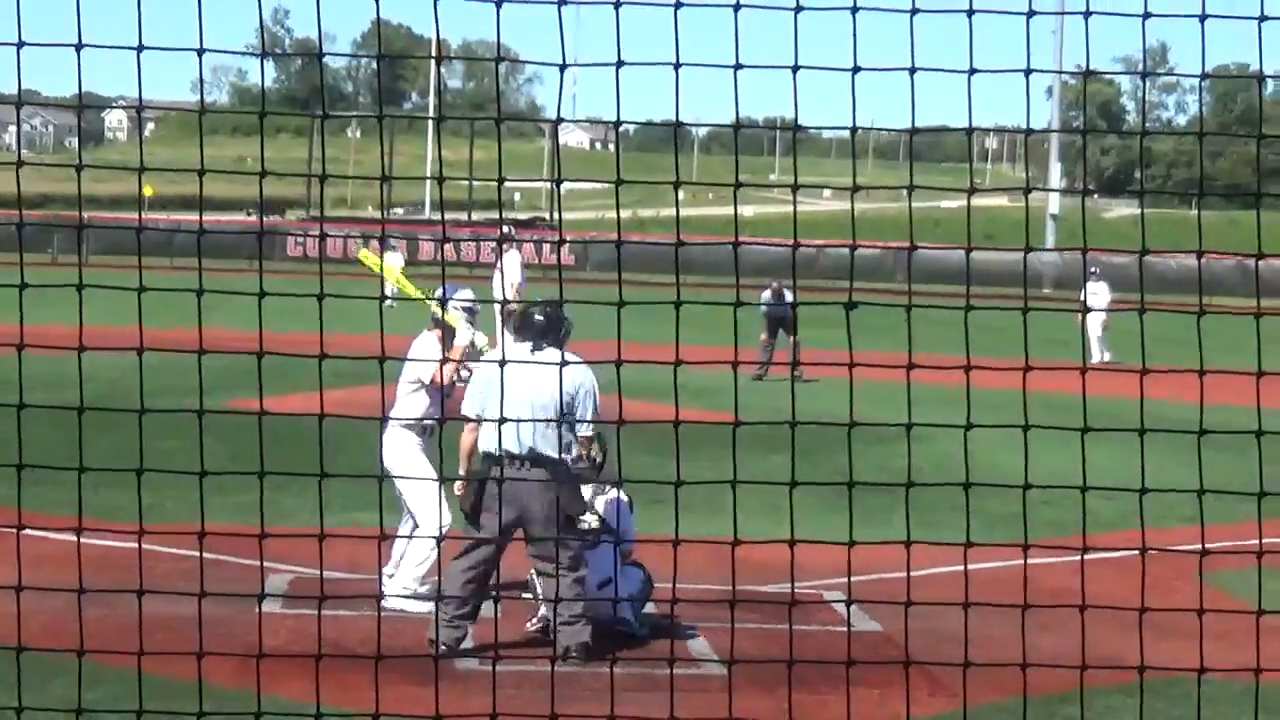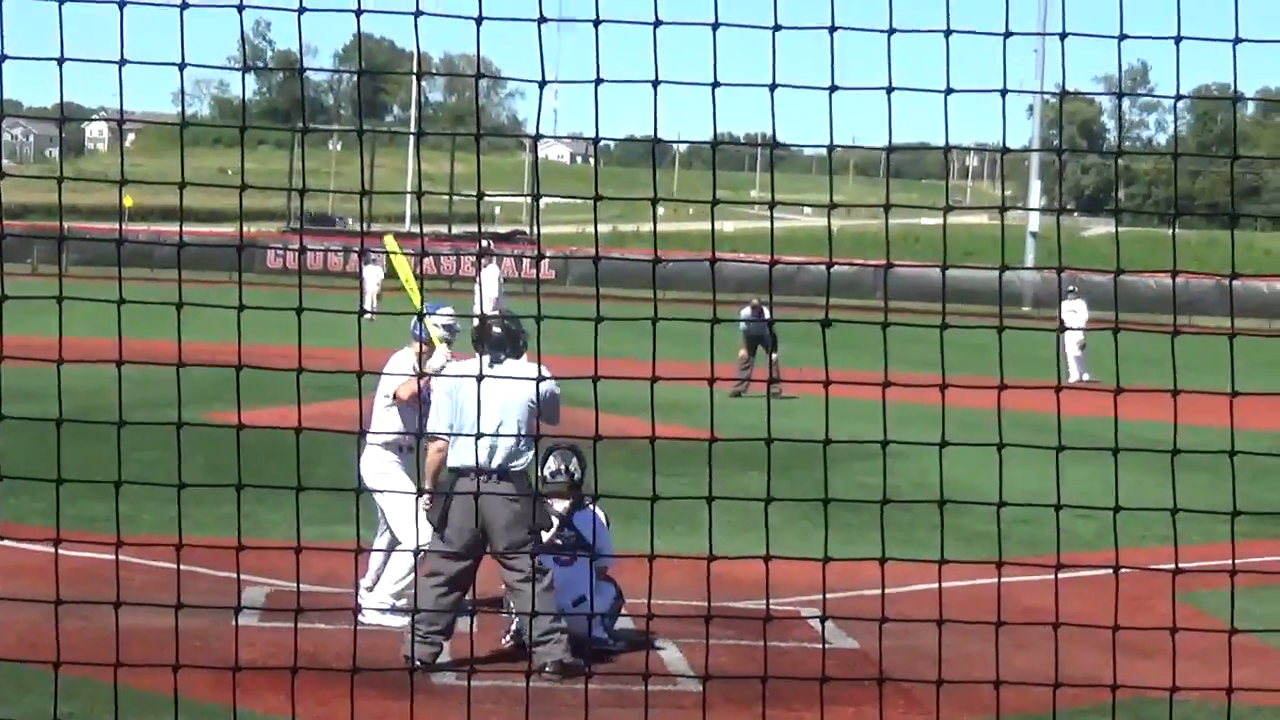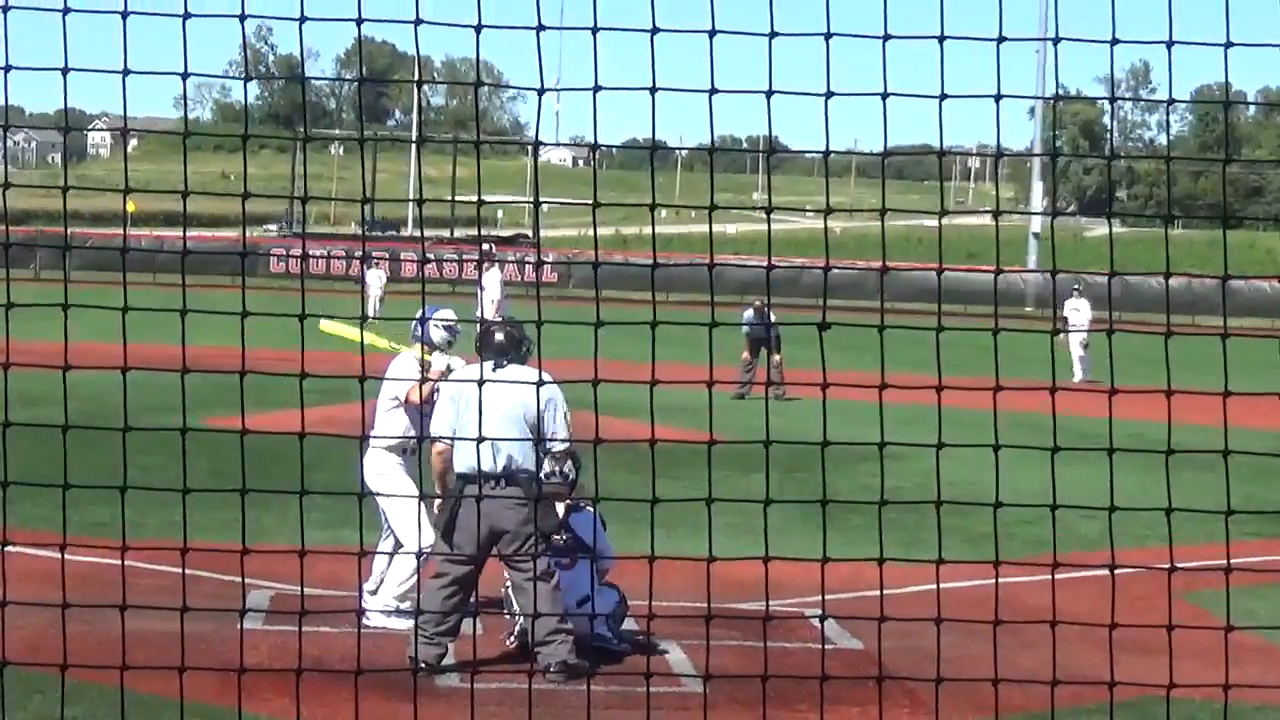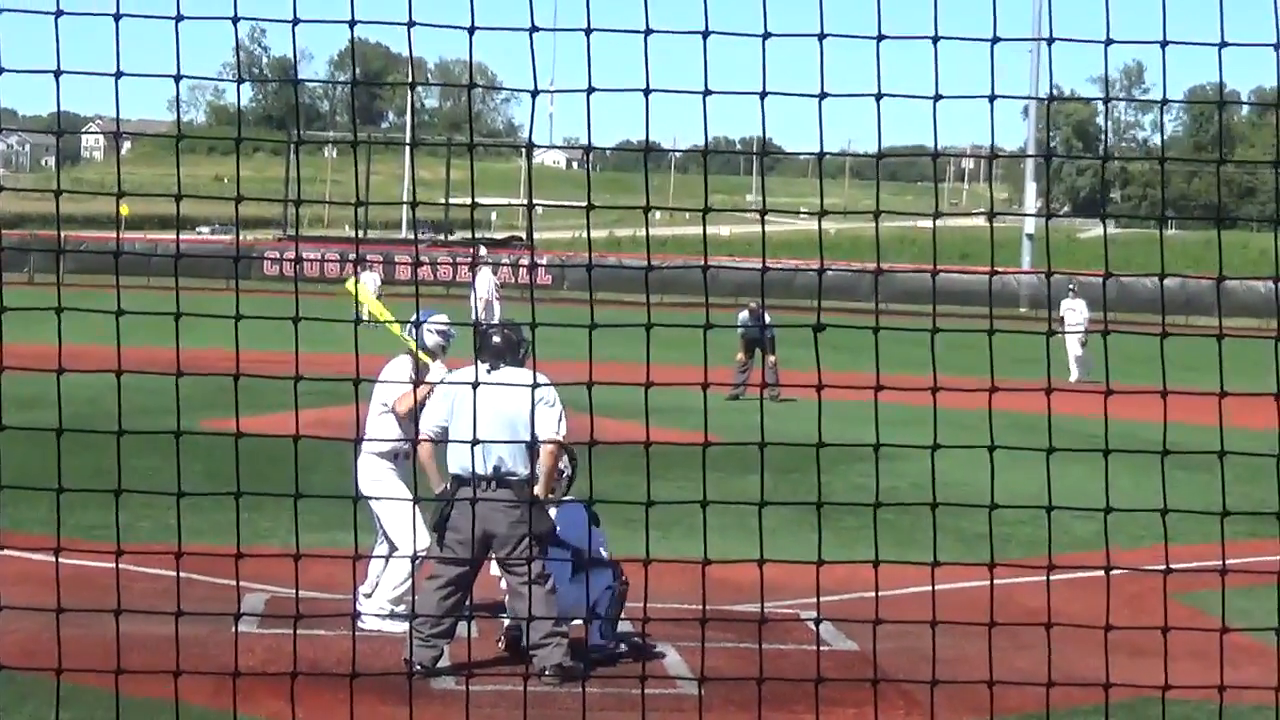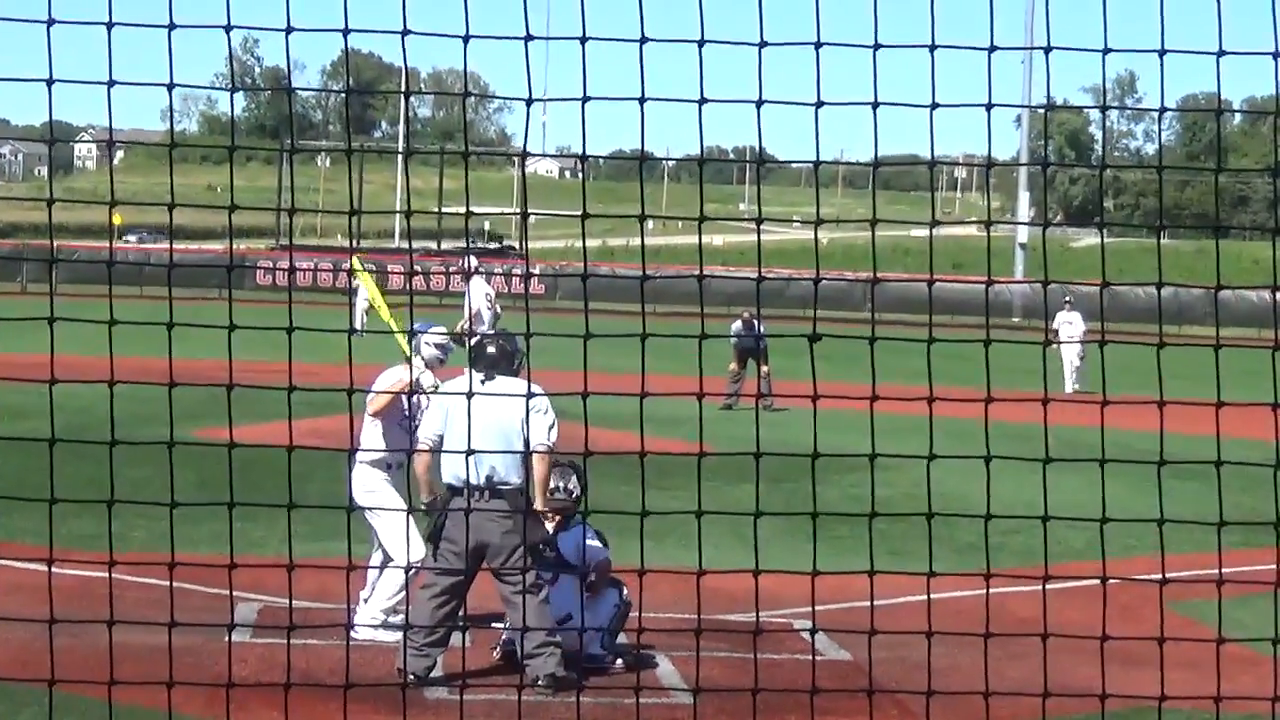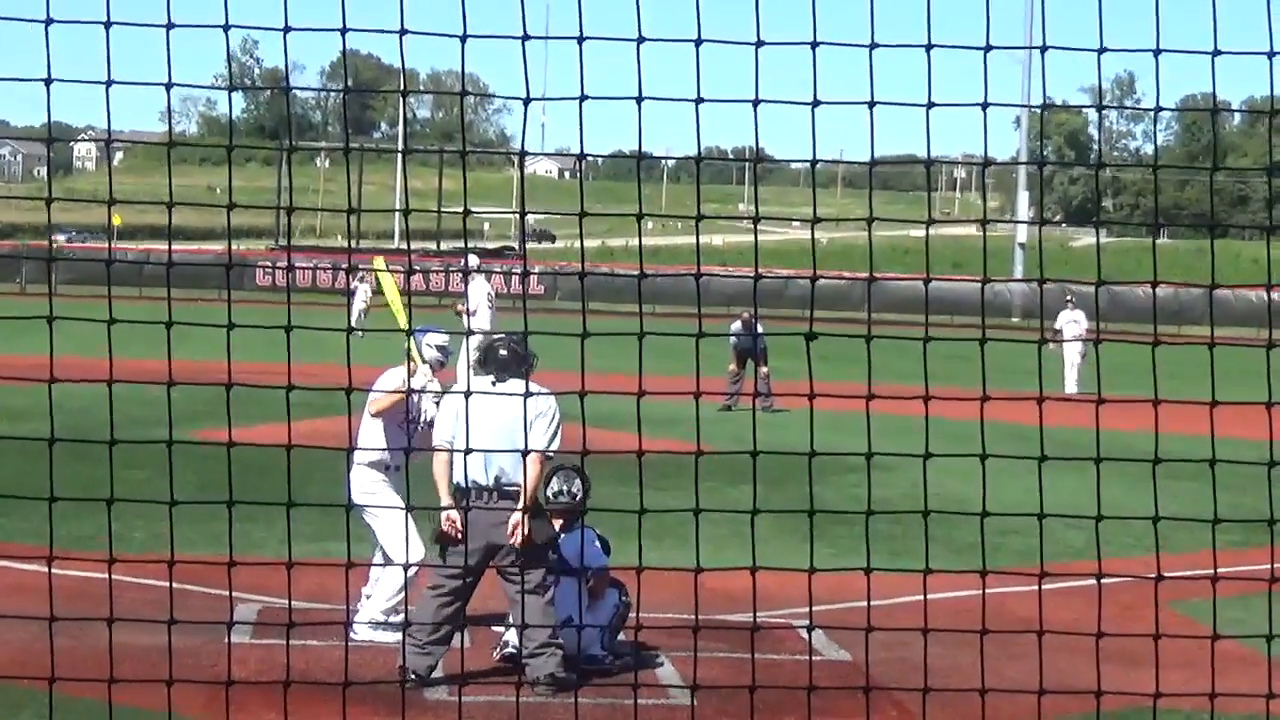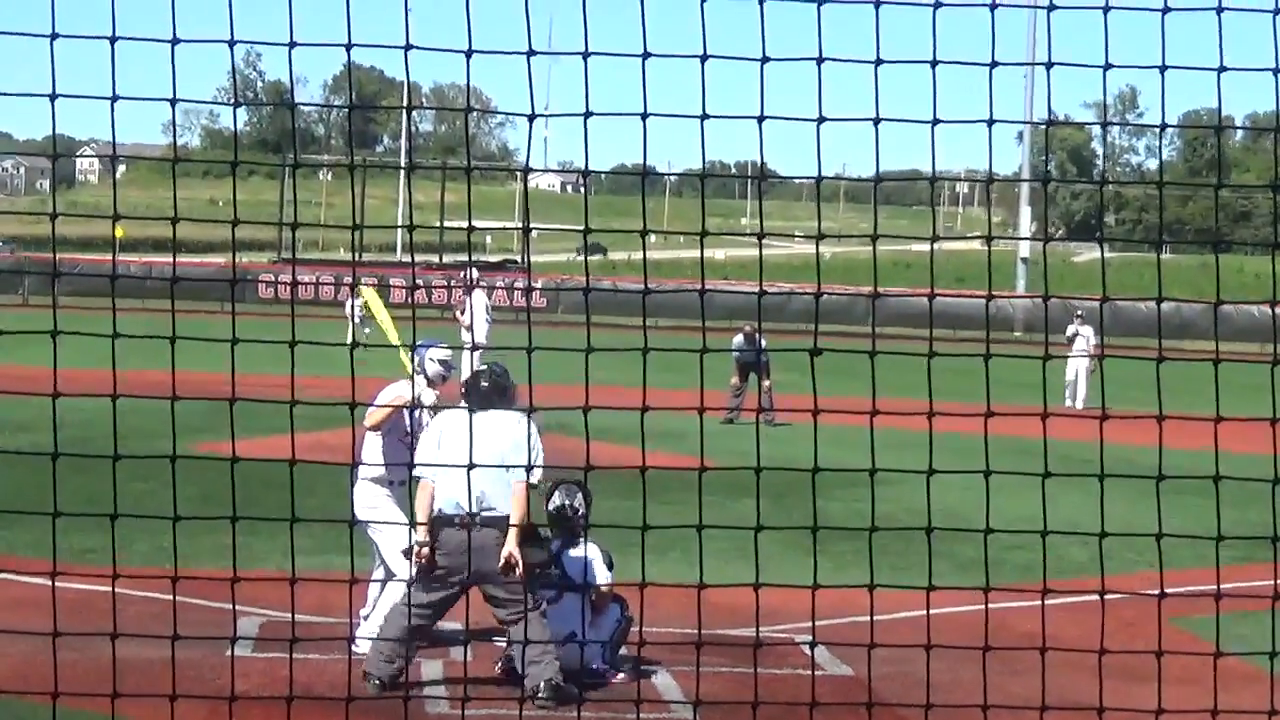
dt=0.5s
person 1, frame 1
left shoulder: (492, 360)
right shoulder: (578, 370)
left elbow: (471, 426)
right elbow: (586, 444)
left wrist: (464, 473)
right wrist: (574, 470)
left hip: (495, 474)
right hip: (547, 477)
left knee: (473, 559)
right knee: (564, 562)
left ankle: (446, 636)
right ankle: (574, 640)
person 1, frame 2
left shoulder: (453, 375)
right shoulder: (536, 377)
left elbow: (438, 444)
right elbow: (551, 417)
left wrist: (430, 488)
left hip: (461, 488)
right hip: (511, 491)
left knee: (443, 574)
right knee: (529, 576)
left ankle: (421, 650)
right ankle: (552, 655)
person 1, frame 3
left shoulder: (459, 380)
right shoulder: (541, 384)
left elbow: (440, 448)
right elbow: (562, 454)
left wrist: (441, 491)
right wrist: (556, 483)
left hip: (470, 494)
right hip: (521, 496)
left knee: (449, 577)
right knee: (537, 579)
left ankle: (425, 653)
right ankle: (557, 657)
person 1, frame 4
left shoulder: (454, 381)
right shoulder: (536, 385)
left elbow: (425, 440)
right elbow: (551, 446)
left wrist: (439, 486)
right wrist: (542, 490)
left hip: (464, 497)
right hip: (514, 499)
left knee: (444, 580)
right knee: (532, 581)
left ankle: (421, 656)
right ankle: (552, 661)
person 1, frame 5
left shoulder: (449, 390)
right shoulder: (531, 395)
left elbow: (424, 449)
right elbow: (541, 451)
left wrist: (429, 498)
right wrist: (539, 503)
left hip: (457, 506)
right hip: (507, 508)
left knee: (437, 588)
right knee: (525, 590)
left ankle: (414, 666)
right ankle: (546, 670)
person 1, frame 6
left shoulder: (459, 393)
right shoulder: (540, 398)
left elbow: (441, 451)
right elbow: (536, 457)
left wrist: (447, 505)
right wrist: (522, 509)
left hip: (467, 507)
right hip: (514, 508)
left knee: (444, 590)
right knee: (532, 591)
left ankle: (415, 666)
right ankle: (545, 670)
person 1, frame 7
left shoulder: (442, 421)
right shoulder: (520, 424)
left elbow: (425, 481)
right elbow: (520, 484)
left wrist: (422, 534)
right wrist: (513, 538)
left hip: (448, 533)
right hip: (495, 535)
left knee: (417, 605)
right knee: (524, 611)
left ankle: (379, 671)
right ankle: (545, 682)
person 2, frame 1
left shoulder: (446, 345)
right shoulder: (426, 346)
right elbow: (444, 380)
right wrist: (460, 347)
left hip: (411, 442)
right hip: (404, 442)
left knee: (417, 516)
right knee: (436, 520)
left ankle: (393, 578)
right ankle: (399, 591)
person 2, frame 2
left shoulder: (424, 363)
right shoulder: (403, 361)
right elbow: (403, 394)
left wrist: (445, 372)
right wrist: (431, 369)
left hip: (396, 459)
right hip: (384, 460)
left knee: (392, 530)
right knee: (417, 536)
left ankle: (371, 591)
right ankle: (377, 606)
person 2, frame 3
left shoulder: (423, 365)
right shoulder: (406, 364)
right elbow: (417, 398)
right wrist: (436, 372)
left hip: (395, 462)
right hip: (386, 462)
left knee: (396, 534)
right knee: (419, 539)
left ankle: (374, 595)
right ankle: (382, 608)
person 2, frame 4
left shoulder: (418, 371)
right shoulder: (400, 369)
right elbow: (403, 408)
right wrist: (431, 381)
left hip: (387, 467)
right hip: (380, 468)
left knee: (392, 538)
right knee: (416, 543)
left ankle: (369, 598)
right ankle: (376, 612)
person 2, frame 5
left shoulder: (419, 386)
right shoulder: (394, 377)
right elbow: (373, 408)
left wrist: (432, 393)
right wrist: (408, 379)
left hip: (389, 477)
right hip: (374, 478)
left knee: (389, 547)
right knee: (411, 553)
left ankle: (370, 607)
right ankle: (368, 621)
person 2, frame 6
left shoulder: (422, 389)
right shoulder: (395, 378)
right elbow: (374, 409)
left wrist: (436, 402)
right wrist: (412, 386)
left hip: (389, 478)
right hip: (371, 479)
left knee: (391, 546)
right knee: (410, 553)
left ankle: (372, 605)
right ankle: (367, 622)
person 2, frame 7
left shoulder: (423, 403)
right shoulder: (397, 392)
right elbow: (370, 422)
left wrist: (432, 412)
right wrist: (407, 397)
left hip: (395, 493)
right hip: (375, 494)
left knee: (391, 563)
right knee: (411, 568)
left ankle: (371, 621)
right ankle: (369, 636)
person 3, frame 1
right shoulder: (616, 495)
right elbow: (627, 550)
right hip: (607, 596)
right knee: (638, 574)
left ankle: (547, 614)
right ankle: (625, 617)
person 3, frame 2
right shoulder: (593, 513)
right elbow: (604, 565)
right hip: (580, 615)
right knee: (609, 587)
left ankle: (520, 630)
right ankle: (597, 634)
person 3, frame 3
right shoulder: (588, 514)
right elbow: (604, 566)
right hip: (582, 614)
left knee: (512, 585)
right knee: (612, 594)
left ankle: (525, 631)
right ankle: (602, 634)
person 3, frame 4
right shoulder: (576, 510)
right elbow: (602, 557)
right wrist: (580, 563)
left hip: (519, 605)
right hip: (559, 602)
right knee: (611, 571)
left ankle: (514, 632)
right ankle: (600, 642)
person 3, frame 5
right shoulder: (580, 531)
right elbow: (603, 566)
right wrist: (590, 591)
right hip: (569, 631)
right knee: (616, 590)
left ankle: (509, 643)
right ankle: (597, 652)
person 3, frame 6
right shoulder: (584, 535)
right elbow: (601, 577)
right wrist: (587, 598)
right hip: (571, 636)
right knee: (616, 591)
left ankle: (511, 644)
right ankle: (596, 653)
person 3, frame 7
right shoulder: (588, 550)
right elbow: (604, 593)
right wrist: (589, 611)
right hip: (573, 652)
right knee: (617, 606)
left ankle: (512, 660)
right ankle: (599, 667)
